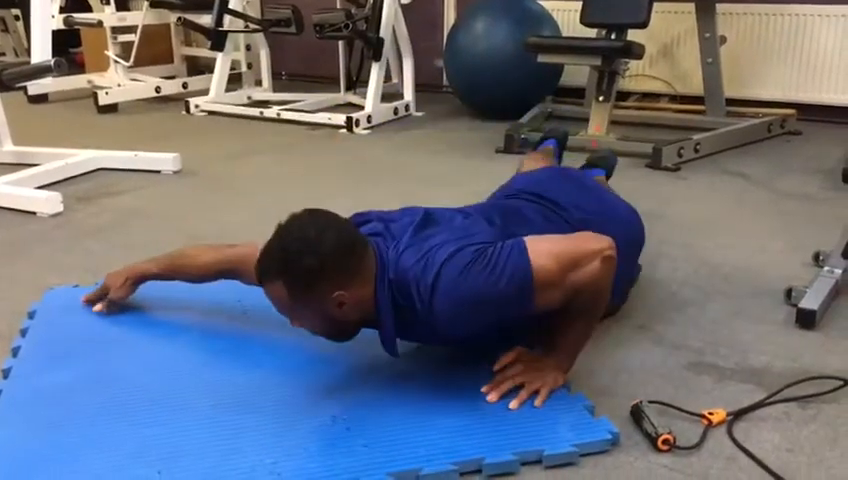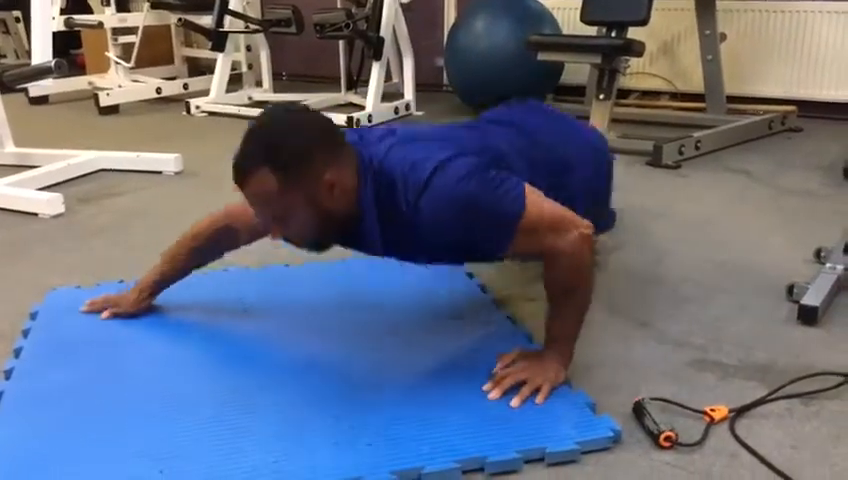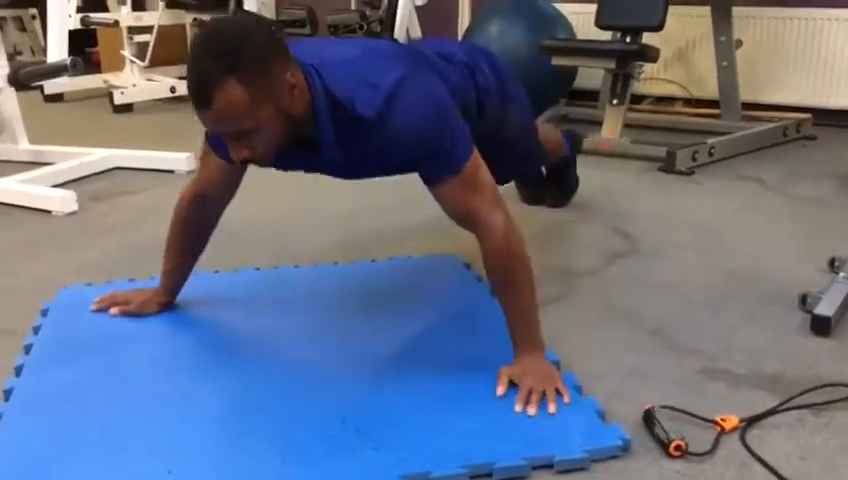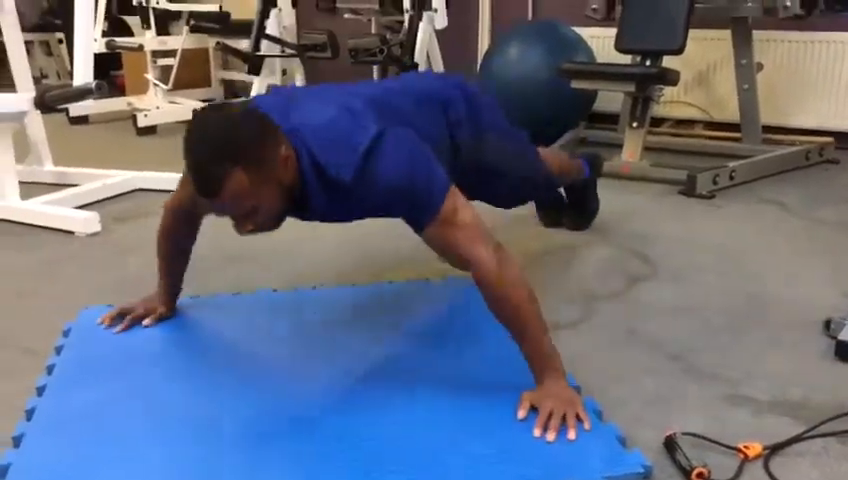
dt=0.5s
person 1, frame 1
left shoulder: (450, 294)
right shoulder: (353, 246)
left elbow: (596, 255)
right elbow: (234, 255)
left wrist: (555, 360)
right wrist: (139, 271)
left hip: (598, 226)
right hip: (523, 208)
left ankle: (591, 171)
right ankle: (549, 149)
person 1, frame 2
left shoulder: (439, 192)
right shoulder: (311, 171)
left elbow: (574, 239)
right elbow: (226, 226)
left wrist: (553, 357)
right wrist: (144, 292)
left hip: (567, 155)
right hip: (501, 133)
left knee: (587, 216)
person 1, frame 3
left shoulder: (395, 106)
right shoulder: (242, 101)
left elbow: (491, 224)
right elbow: (202, 199)
left wrist: (530, 353)
right wrist: (164, 292)
left hip: (474, 88)
left knee: (523, 158)
left ankle: (562, 151)
person 1, frame 4
left shoulder: (369, 164)
right shoulder: (232, 152)
left elbow: (486, 259)
right elbow: (180, 210)
left wrist: (551, 376)
right wrist: (166, 293)
left hip: (451, 116)
right hip: (391, 109)
left knee: (524, 178)
left ankle: (579, 172)
